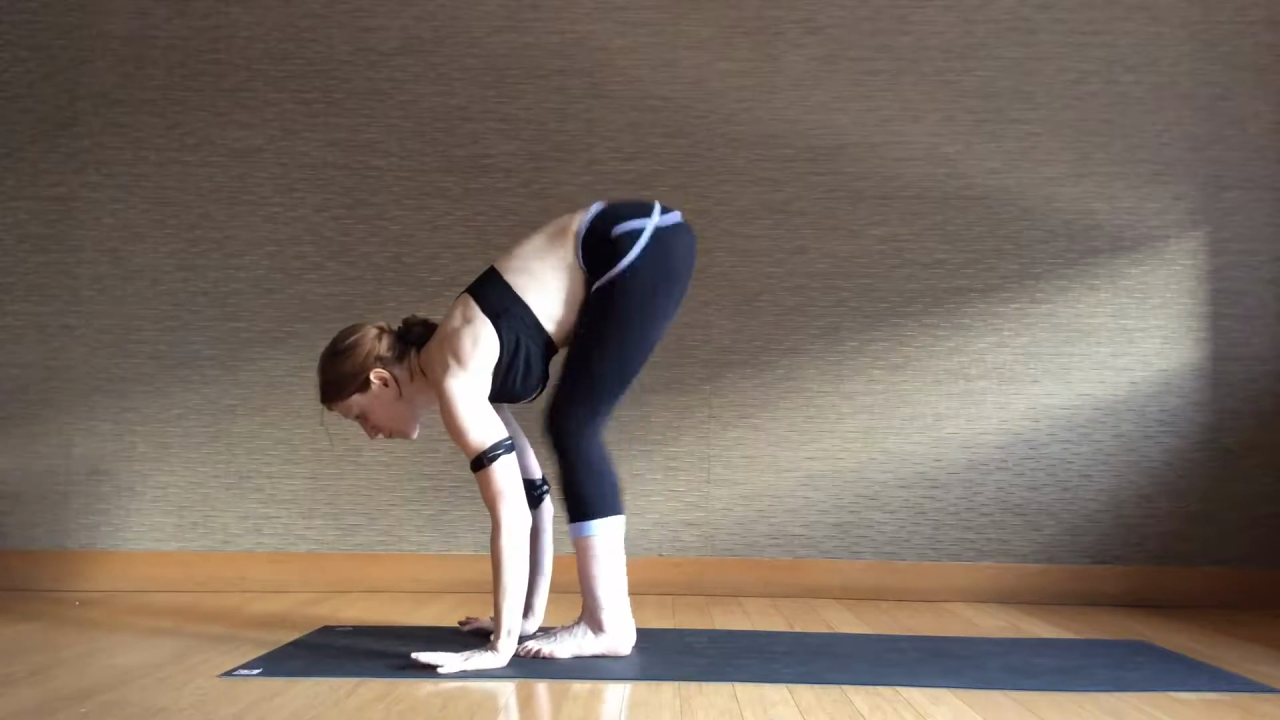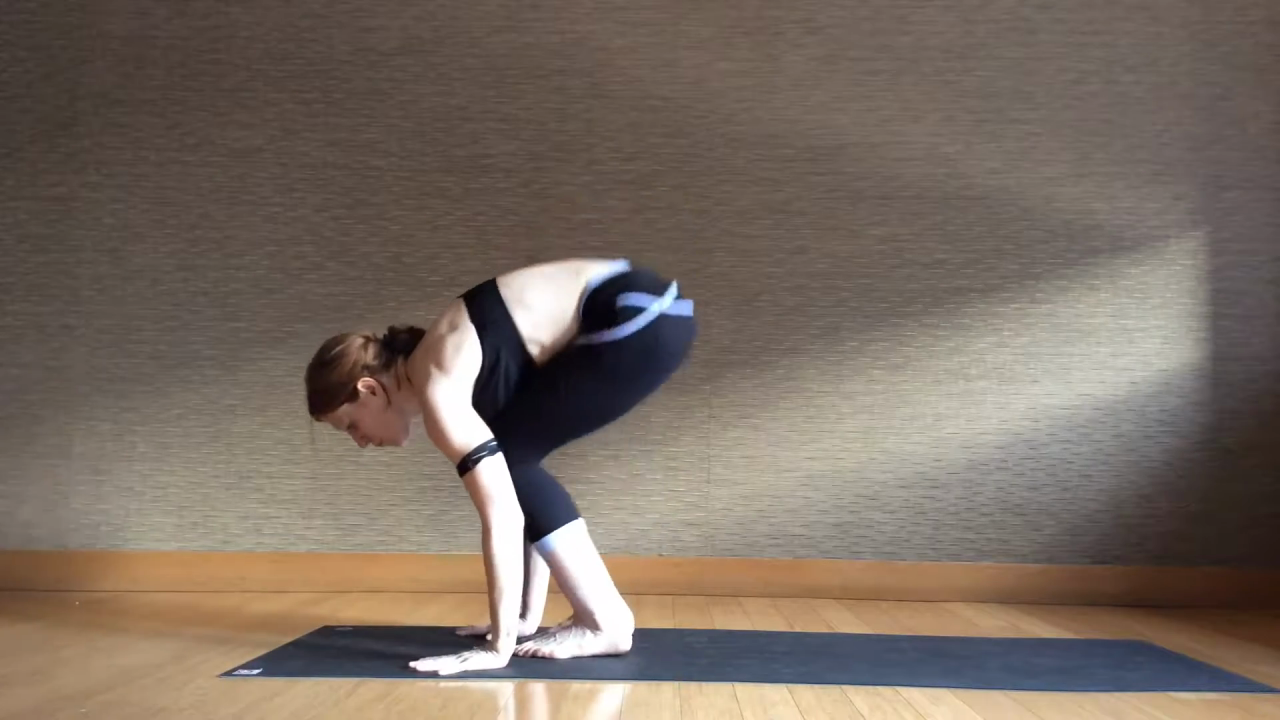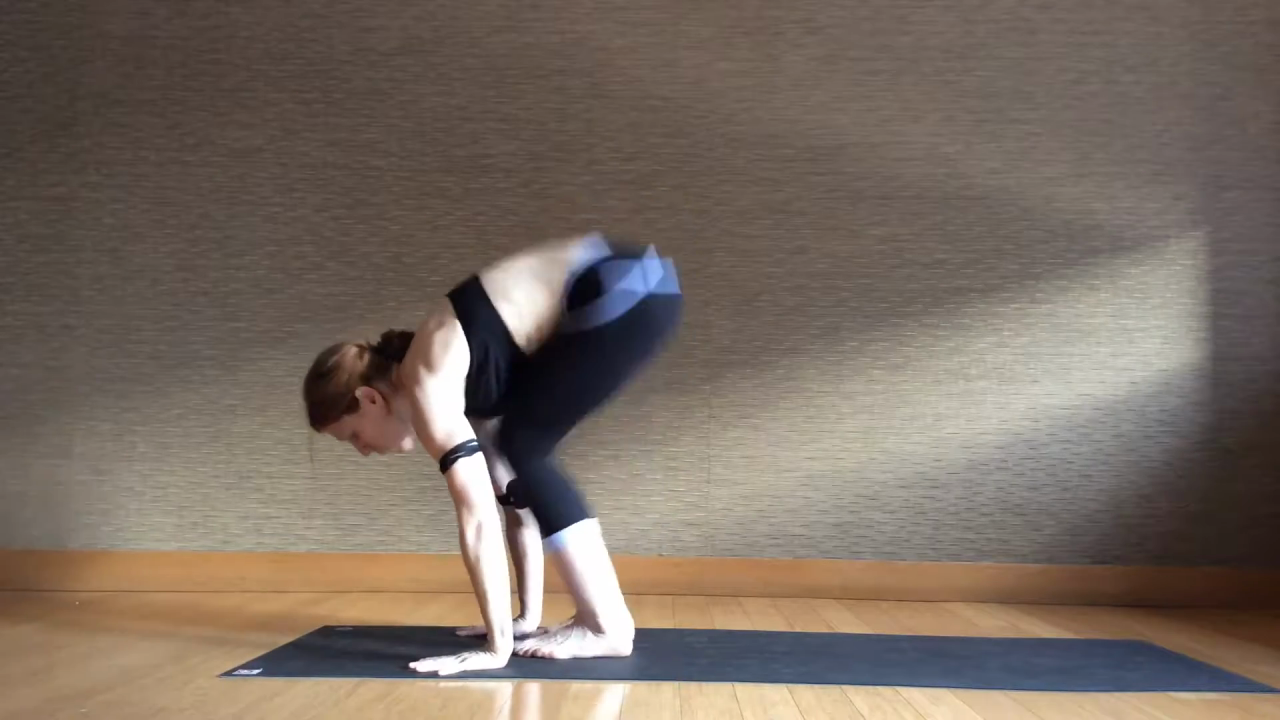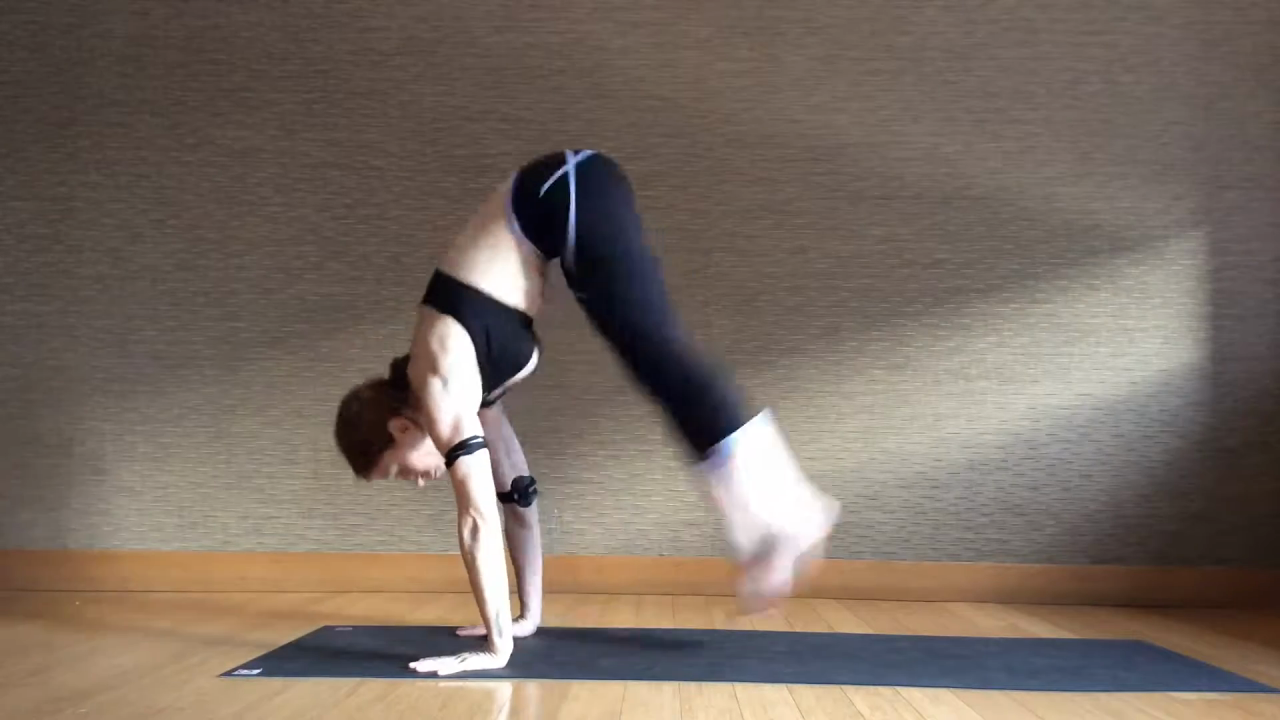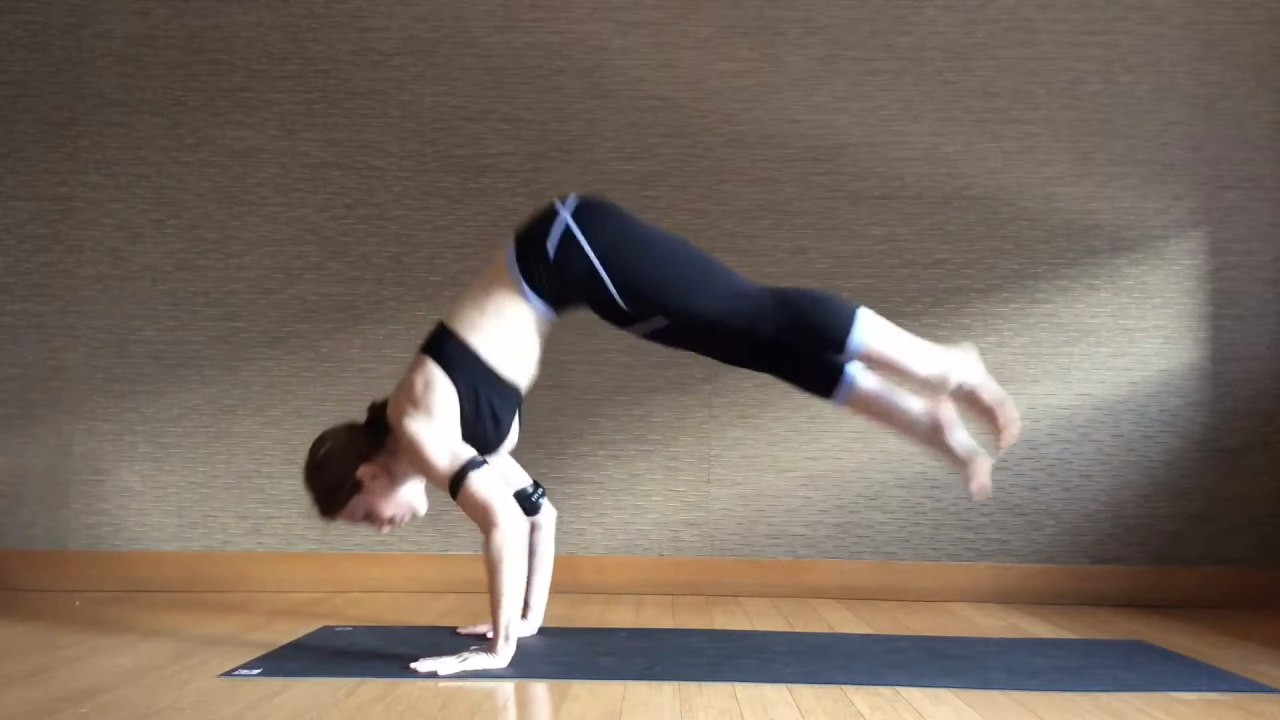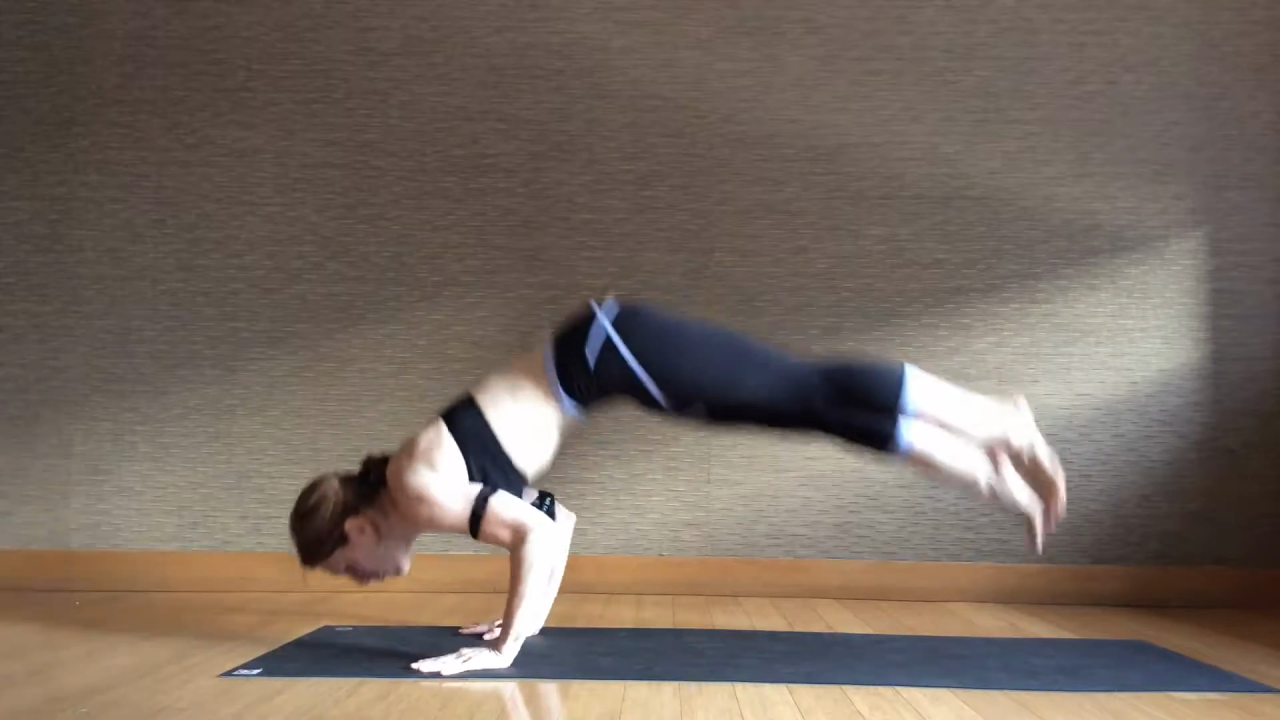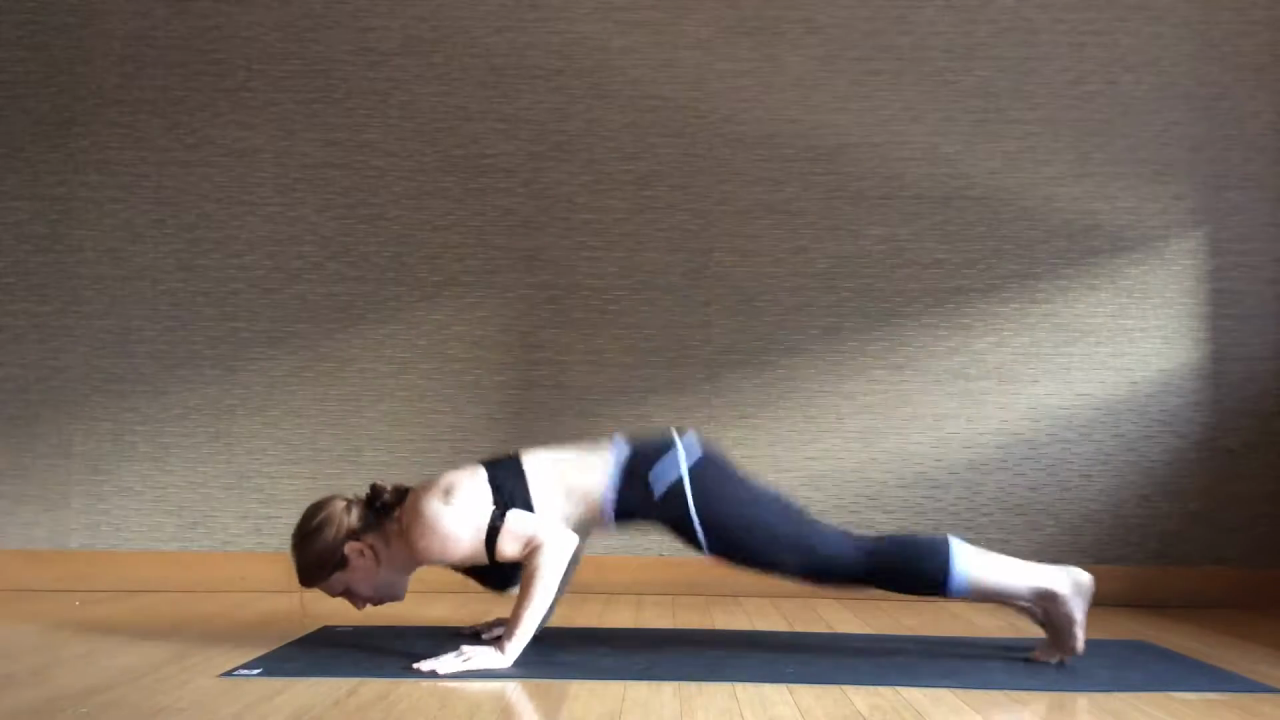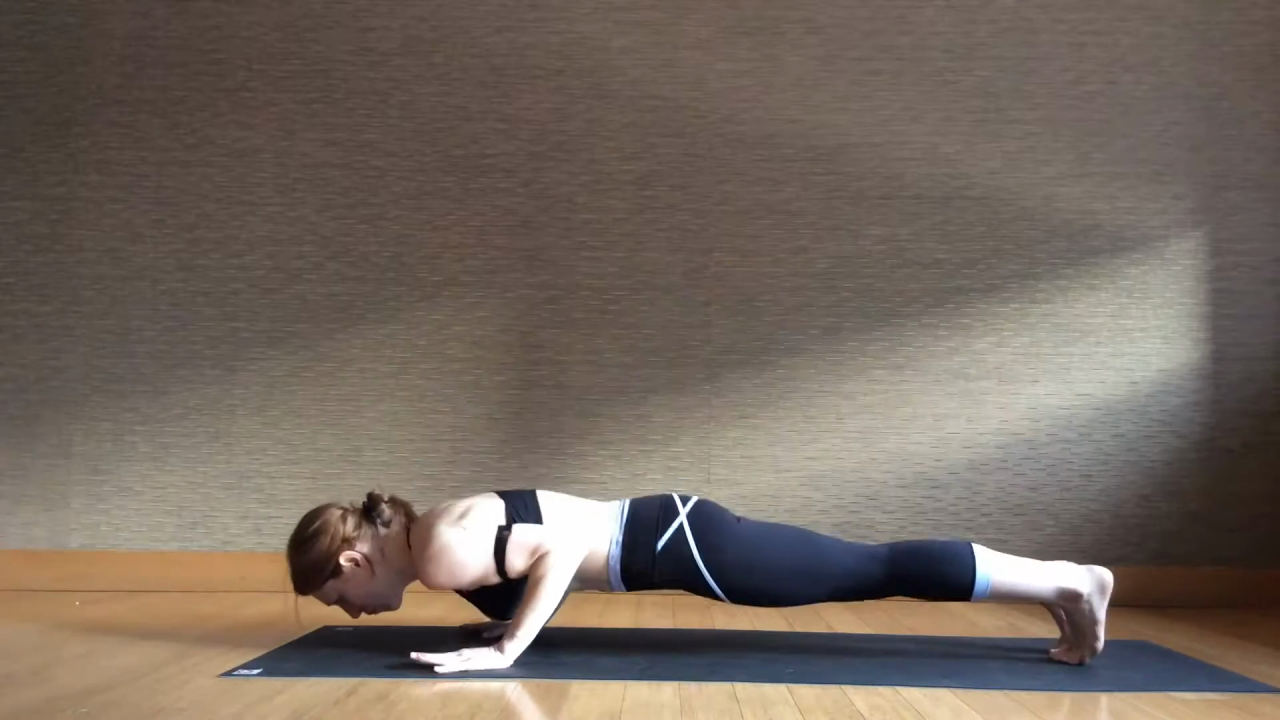
dt=0.2s
person 1, frame 1
left shoulder: (453, 379)
right shoulder: (467, 373)
left elbow: (510, 515)
right elbow: (530, 492)
left wrist: (503, 645)
right wrist: (528, 615)
left hip: (642, 245)
right hip: (634, 244)
left knee: (572, 425)
right knee: (570, 427)
left ankle: (609, 624)
right ankle: (606, 616)
person 1, frame 2
left shoulder: (437, 385)
right shoulder: (451, 376)
left elbow: (501, 517)
right elbow: (512, 502)
left wrist: (500, 645)
right wrist: (528, 618)
left hip: (642, 312)
right hip: (637, 308)
left knee: (510, 455)
right knee: (515, 455)
left ankle: (605, 622)
right ankle: (599, 615)
person 1, frame 3
left shoulder: (426, 389)
right shoulder: (448, 383)
left elbow: (477, 517)
right elbow: (512, 497)
left wrist: (499, 646)
right wrist: (527, 619)
left hip: (624, 288)
right hip: (620, 288)
left knee: (524, 448)
right knee: (525, 449)
left ankle: (607, 625)
right ankle: (602, 618)
person 1, frame 4
left shoulder: (437, 390)
right shoulder: (466, 382)
left elbow: (478, 518)
right elbow: (516, 494)
left wrist: (497, 646)
right wrist: (526, 614)
right knee: (654, 363)
left ankle: (785, 509)
person 1, frame 5
left shoulder: (415, 434)
right shoulder: (455, 425)
left elbow: (507, 526)
right elbow: (532, 505)
left wrist: (498, 647)
right wrist: (527, 616)
left hip: (569, 245)
right hip: (567, 252)
left knee: (757, 319)
right knee: (749, 340)
left ankle: (944, 366)
right ankle: (927, 415)
person 1, frame 6
left shoulder: (416, 490)
right shoulder: (437, 476)
left elbow: (538, 532)
right elbow: (555, 522)
left wrist: (505, 645)
right wrist: (522, 620)
left hip: (603, 348)
right hip: (599, 348)
left knee: (814, 394)
right knee: (816, 405)
left ankle: (992, 431)
right ankle: (991, 469)
person 1, frame 7
left shoulder: (428, 530)
right shoulder: (434, 511)
left elbow: (548, 551)
left wrist: (507, 645)
right wrist: (520, 615)
left hip: (656, 477)
right hip: (650, 468)
left knee: (849, 557)
right knee: (847, 556)
left ankle: (1042, 584)
right ankle: (1043, 585)
person 1, frame 8
left shoulder: (438, 555)
right shoulder: (439, 528)
left elbow: (555, 552)
left wrist: (505, 648)
right wrist: (515, 619)
left hip: (672, 544)
right hip: (667, 531)
left knee: (872, 569)
right knee: (865, 568)
left ankle: (1065, 580)
right ankle: (1062, 579)
